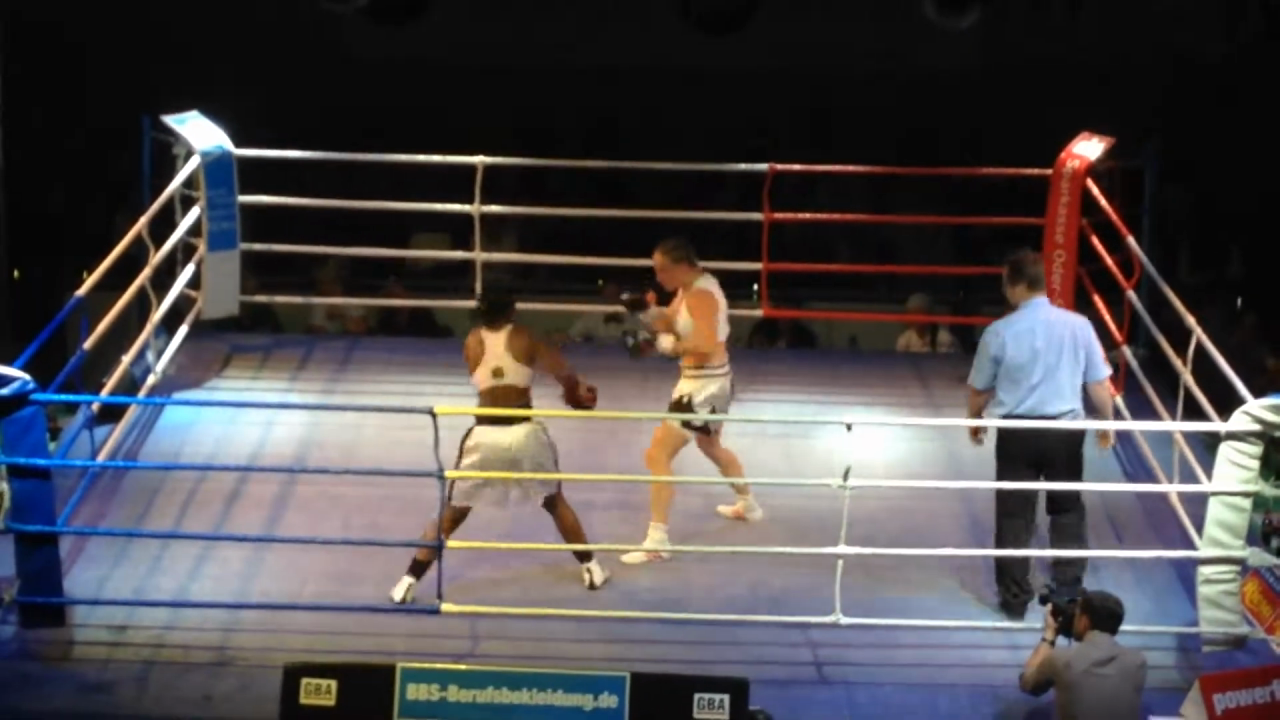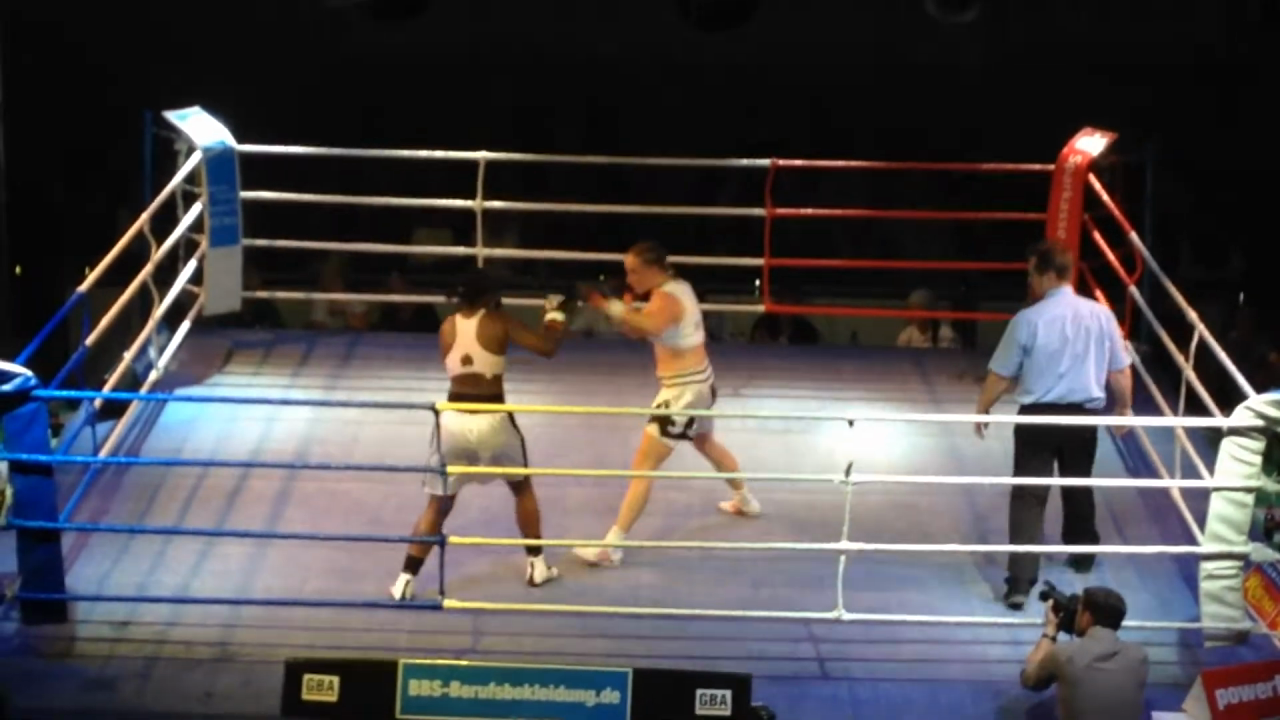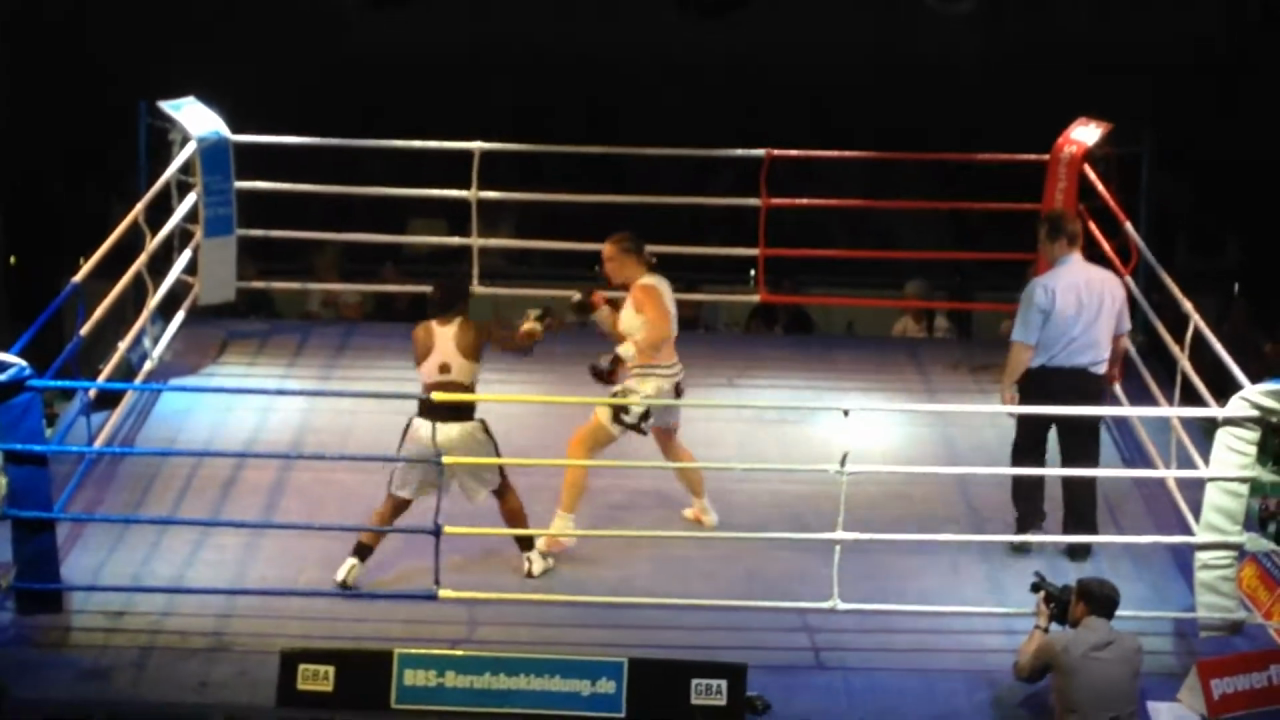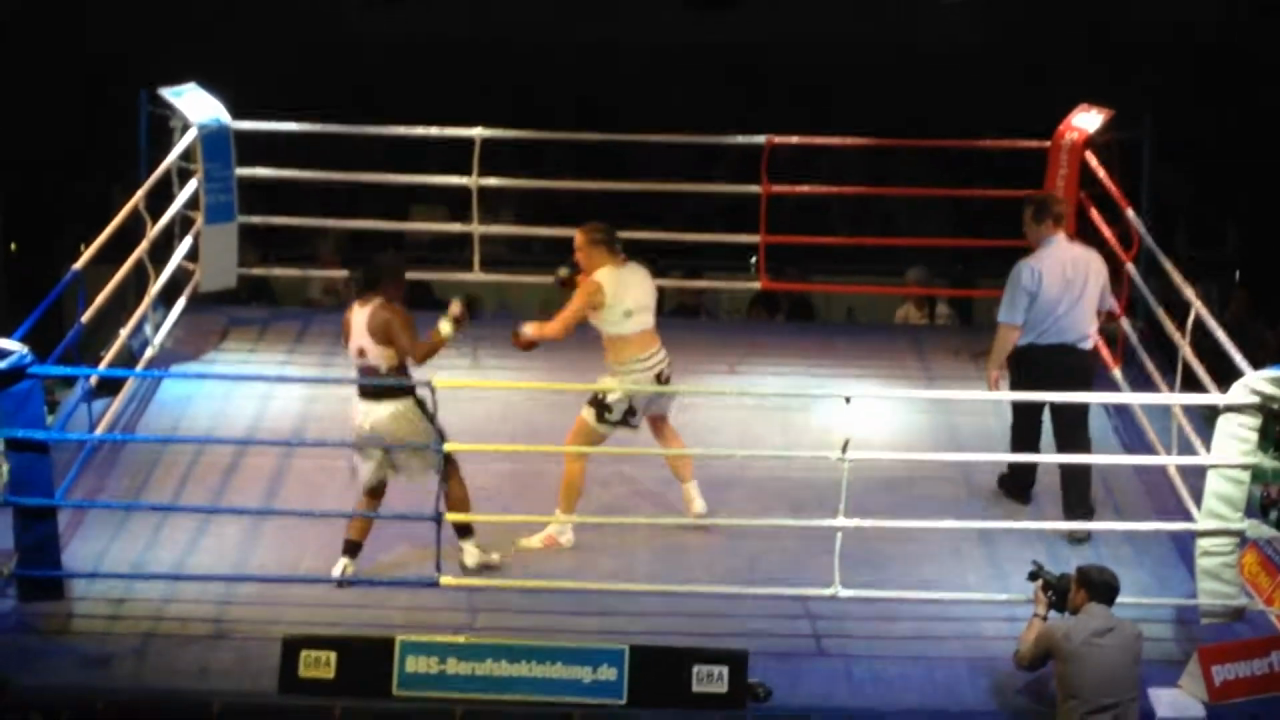
dt=0.3s
person 1, frame 1
left shoulder: (999, 332)
right shoulder: (1078, 325)
left elbow: (979, 389)
right elbow: (1099, 384)
left wrist: (975, 419)
right wrist: (1107, 422)
left hip: (1015, 433)
right hip: (1064, 431)
left knee: (1014, 515)
right knee: (1067, 508)
left ankle: (1014, 598)
right ankle: (1067, 579)
person 1, frame 2
left shoulder: (1028, 319)
right shoulder: (1101, 314)
left elbow: (1001, 375)
right elbow: (1120, 371)
left wrist: (982, 409)
right wrist: (1124, 407)
left hip: (1037, 418)
right hip: (1084, 417)
left knee: (1027, 498)
right knee: (1078, 488)
left ankle: (1021, 580)
right ankle: (1082, 553)
person 1, frame 3
left shoulder: (1043, 286)
right shoulder: (1111, 282)
left elbow: (1024, 344)
right elbow: (1120, 336)
left wrist: (1008, 384)
right wrist: (1112, 368)
left hip: (1044, 380)
right hip: (1089, 382)
left knee: (1027, 452)
right knee: (1082, 461)
left ankle: (1029, 524)
right ankle: (1080, 539)
person 1, frame 4
left shoulder: (1030, 267)
right shoulder: (1093, 260)
left elbow: (1011, 325)
right elbow: (1103, 310)
left wrist: (994, 364)
left hip: (1033, 358)
right hip: (1078, 358)
left knee: (1025, 427)
right knee: (1075, 438)
left ankle: (1019, 486)
right ankle: (1079, 517)
person 2, frame 1
left shoulder: (701, 294)
right shoulder: (686, 289)
left elbow: (706, 346)
right elbow: (666, 325)
left wrist: (662, 344)
right wrist: (647, 310)
left hip: (705, 384)
right hip: (706, 382)
left knee: (657, 456)
right knee: (710, 445)
left ankle: (657, 542)
right ankle: (747, 505)
person 2, frame 2
left shoulder: (667, 297)
right shoulder: (664, 291)
left elbow: (650, 326)
right elbow: (640, 327)
left wrist: (610, 307)
right wrist: (623, 310)
left hip: (684, 391)
right hip: (697, 384)
left knee: (643, 466)
right knee: (707, 444)
left ankle: (611, 546)
right ankle: (745, 499)
person 2, frame 3
left shoulder: (645, 289)
right shoulder: (650, 286)
left elbow: (661, 332)
right elbow: (618, 330)
left wrist: (621, 355)
right wrist: (599, 312)
left hip: (644, 386)
right hip: (669, 380)
left knee: (579, 448)
right knee: (671, 447)
left ankle: (561, 530)
right ankle: (704, 510)
person 2, frame 4
left shoulder: (594, 286)
right shoulder: (639, 273)
left elbow: (558, 329)
left wrist: (529, 331)
left hip: (626, 381)
right hip: (657, 368)
left knee: (575, 449)
right knee: (663, 429)
left ankle: (560, 530)
right ankle: (694, 498)
person 3, frame 1
left shoulder: (471, 342)
right shoulder: (523, 338)
right elbow: (563, 373)
right wrist: (579, 389)
left hip: (484, 435)
right hip: (524, 434)
left knee: (451, 514)
right knee: (554, 502)
left ankle: (408, 583)
right ankle: (591, 570)
person 3, frame 2
left shoulder: (447, 326)
right shoulder: (499, 322)
right elbow: (547, 347)
right wrist: (557, 312)
left hip: (453, 421)
right hip: (493, 421)
left knee: (437, 505)
right knee: (522, 489)
left ankle: (406, 580)
right ankle: (536, 565)
person 3, frame 3
left shoulder: (419, 332)
right shoulder: (475, 330)
right elbow: (525, 343)
right wrist: (535, 323)
left hip: (423, 427)
right hip: (463, 429)
left knee: (393, 504)
right knee: (503, 491)
left ankle: (352, 566)
right ankle: (532, 558)
person 3, frame 4
left shoulder: (351, 314)
right shoulder: (392, 312)
right elbow: (418, 355)
right wrist: (449, 322)
left hip: (365, 410)
right hip: (399, 409)
left knee: (372, 493)
right knee: (450, 472)
left ankle: (345, 562)
right ankle: (468, 548)
